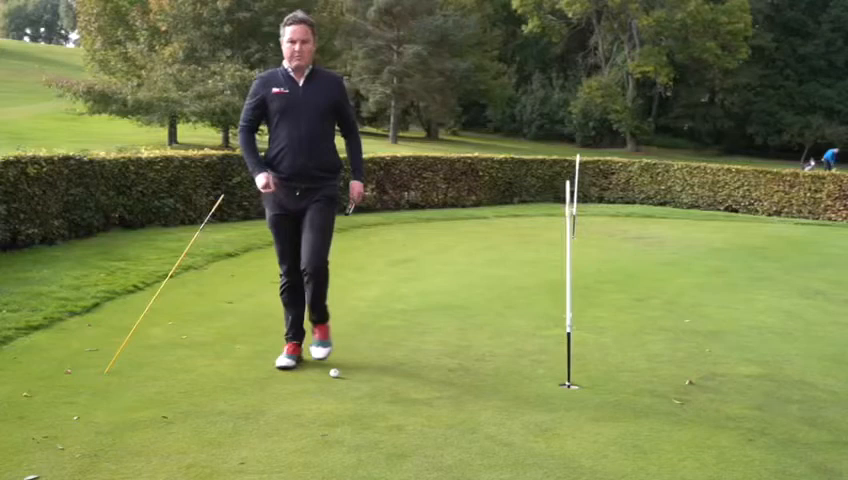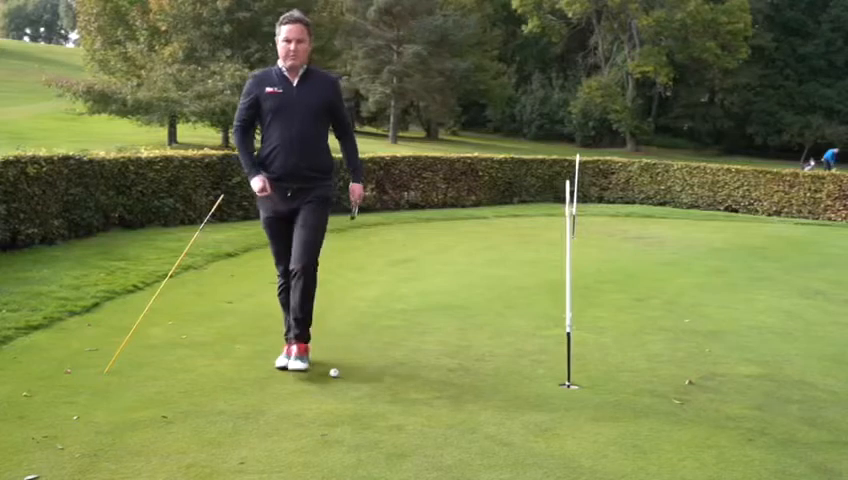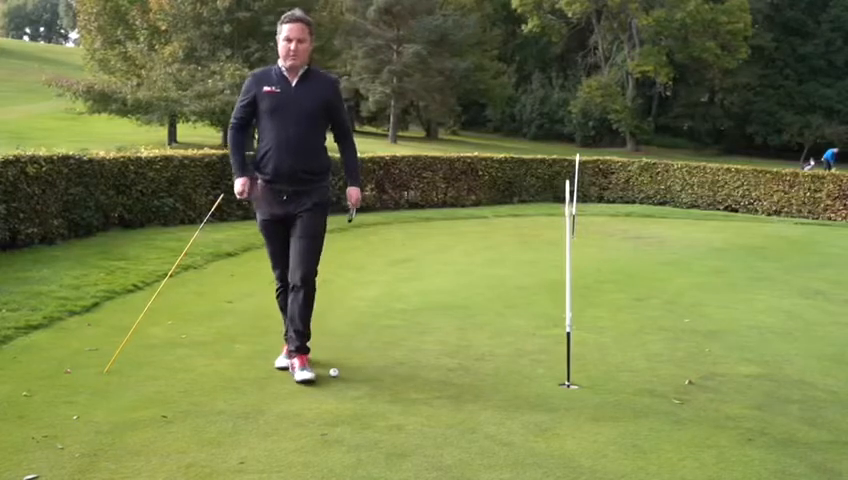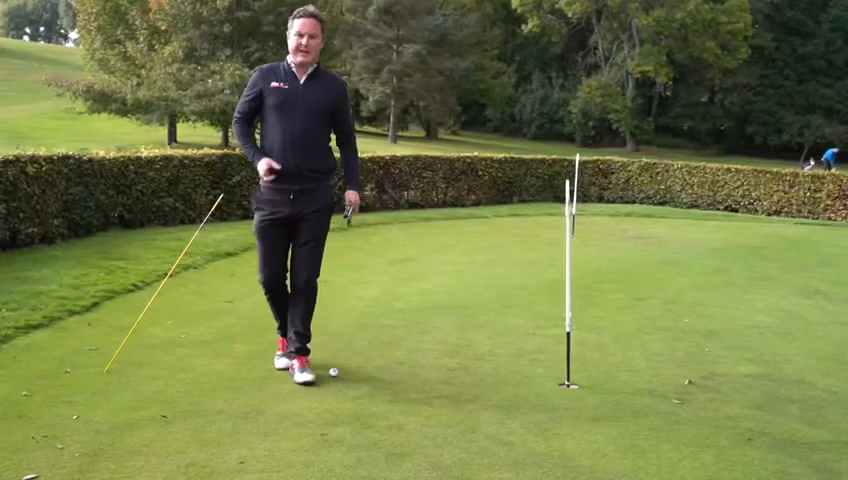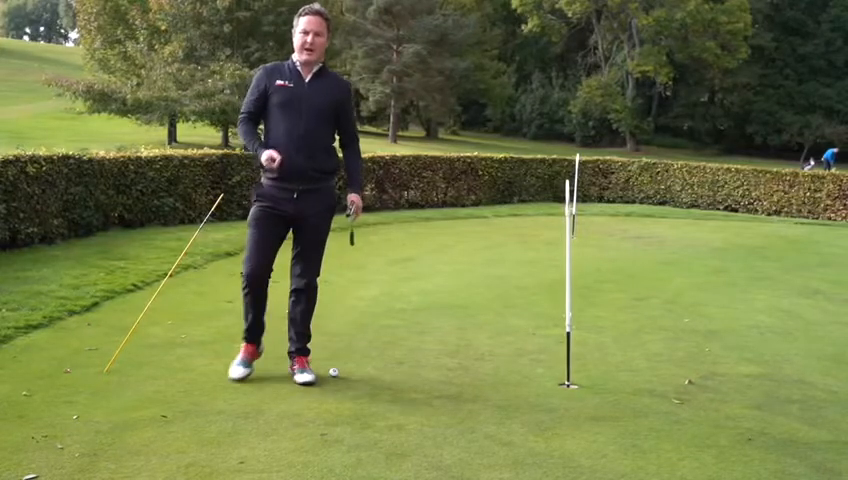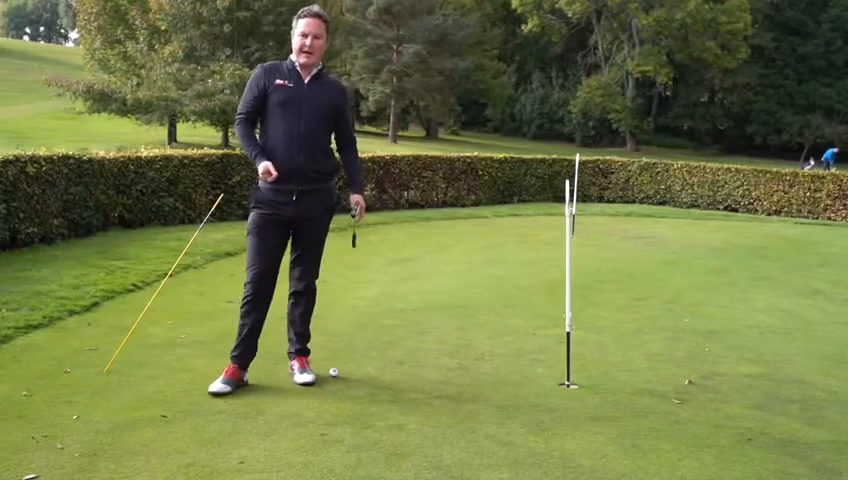
dt=0.3s
person 1, frame 1
left shoulder: (332, 83)
right shoulder: (266, 83)
left elbow: (350, 132)
right elbow: (245, 130)
left wrist: (357, 176)
right wrist: (257, 170)
left hip: (321, 190)
right hip: (280, 192)
left knee: (314, 262)
right knee: (288, 271)
left ankle: (320, 324)
right ankle: (293, 341)
person 1, frame 2
left shoulder: (326, 84)
right shoulder: (259, 82)
left elbow: (345, 134)
right elbow: (241, 130)
left wrist: (356, 177)
right wrist: (253, 173)
left hip: (314, 191)
right hip: (274, 192)
left knee: (303, 265)
right knee: (284, 271)
left ankle: (300, 343)
right ankle: (290, 341)
person 1, frame 3
left shoulder: (326, 85)
right shoulder: (258, 81)
left elbow: (344, 136)
right elbow: (237, 128)
left wrist: (353, 181)
right wrist: (240, 173)
left hip: (311, 195)
right hip: (269, 194)
left knee: (303, 276)
right knee: (282, 277)
left ankle: (299, 352)
right ankle: (290, 341)
person 1, frame 4
left shoulder: (334, 86)
right shoulder: (264, 77)
left elbow: (346, 140)
right elbow: (241, 121)
left wrist: (352, 185)
right wrist: (257, 157)
left hip: (315, 196)
right hip: (271, 193)
left knee: (305, 278)
right knee: (270, 276)
left ankle: (298, 353)
right ankle: (285, 335)
person 1, frame 5
left shoulder: (339, 87)
right shoulder: (269, 75)
left elbow: (349, 142)
right elbow: (246, 120)
left wrist: (354, 188)
right wrist: (261, 150)
left hip: (317, 195)
right hip: (273, 191)
left knee: (305, 279)
right knee: (254, 271)
left ankle: (299, 356)
right ankle: (251, 344)
person 1, frame 6
left shoulder: (335, 90)
right shoulder: (266, 75)
left elbow: (347, 144)
right elbow: (243, 121)
left wrist: (356, 188)
right wrist: (259, 159)
left hip: (316, 198)
right hip: (271, 196)
left knee: (304, 282)
right knee: (258, 280)
left ankle: (298, 356)
right ankle: (238, 365)
